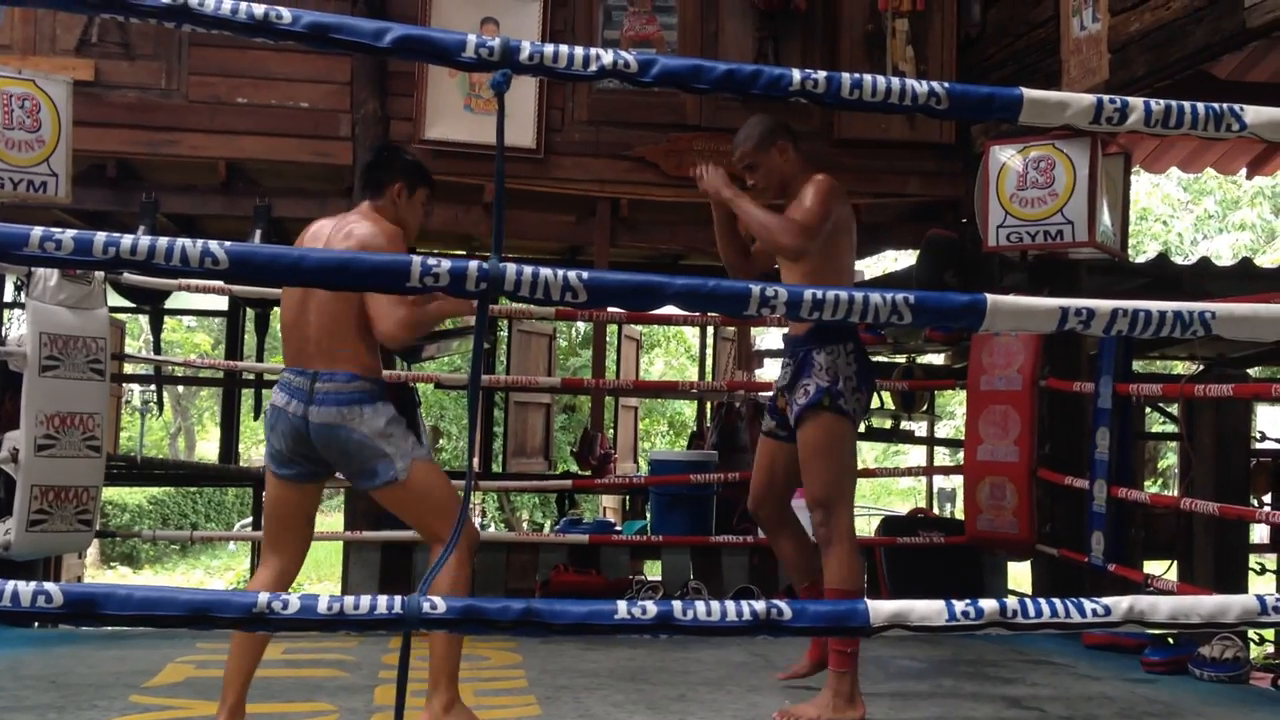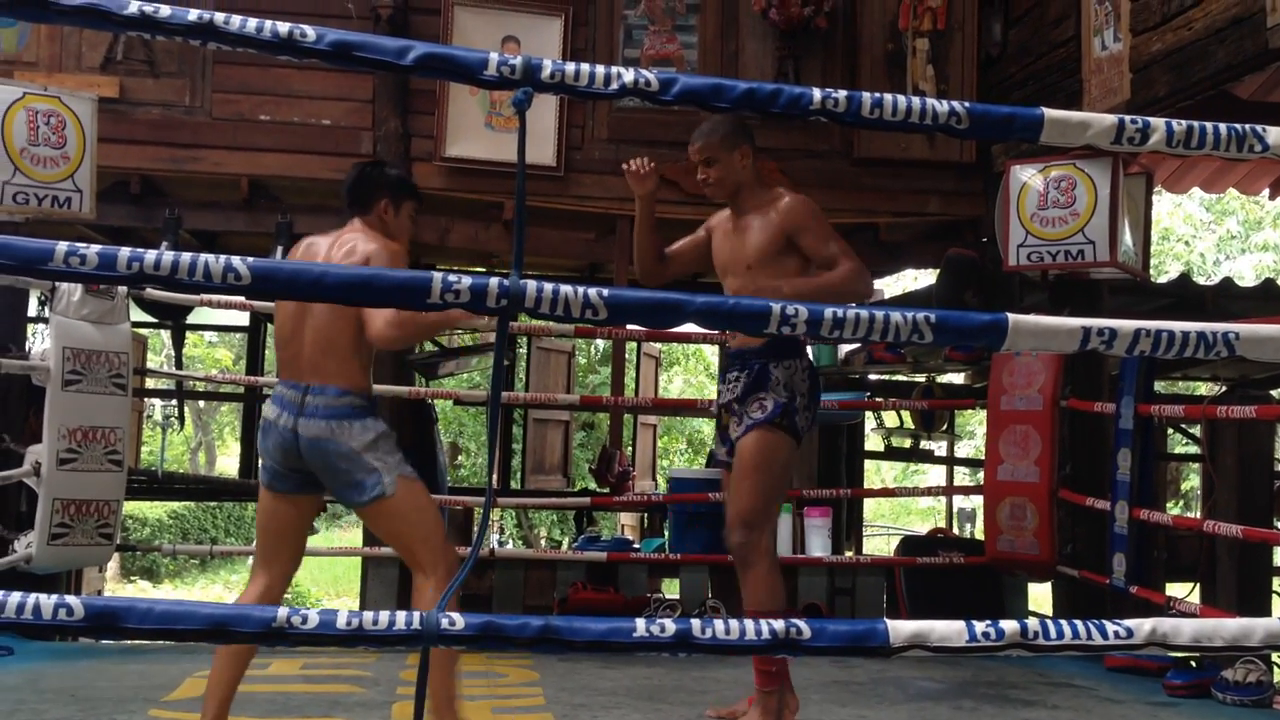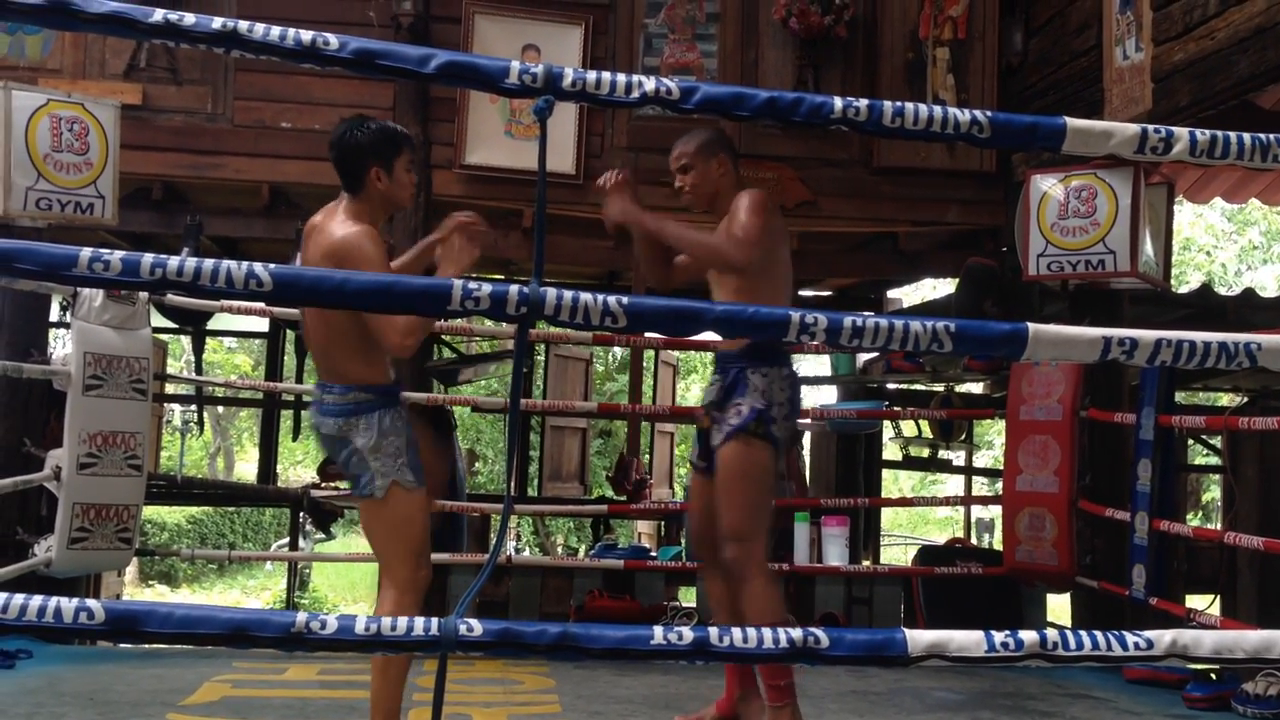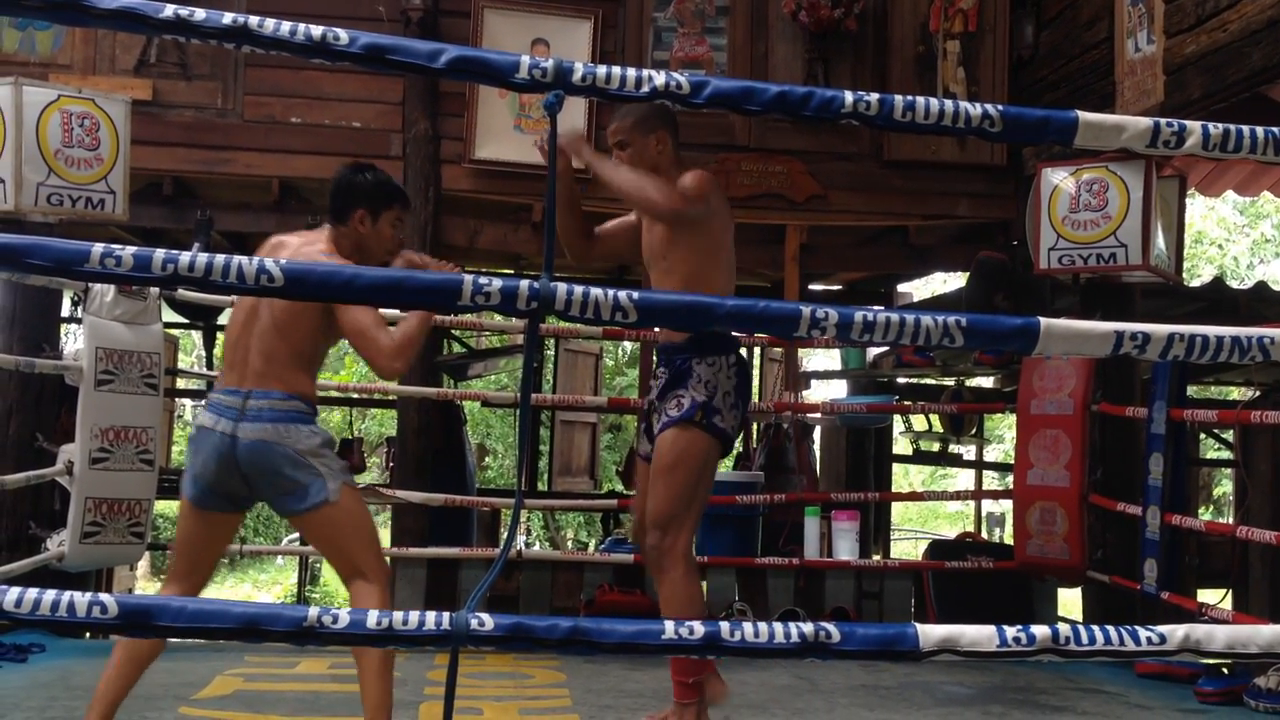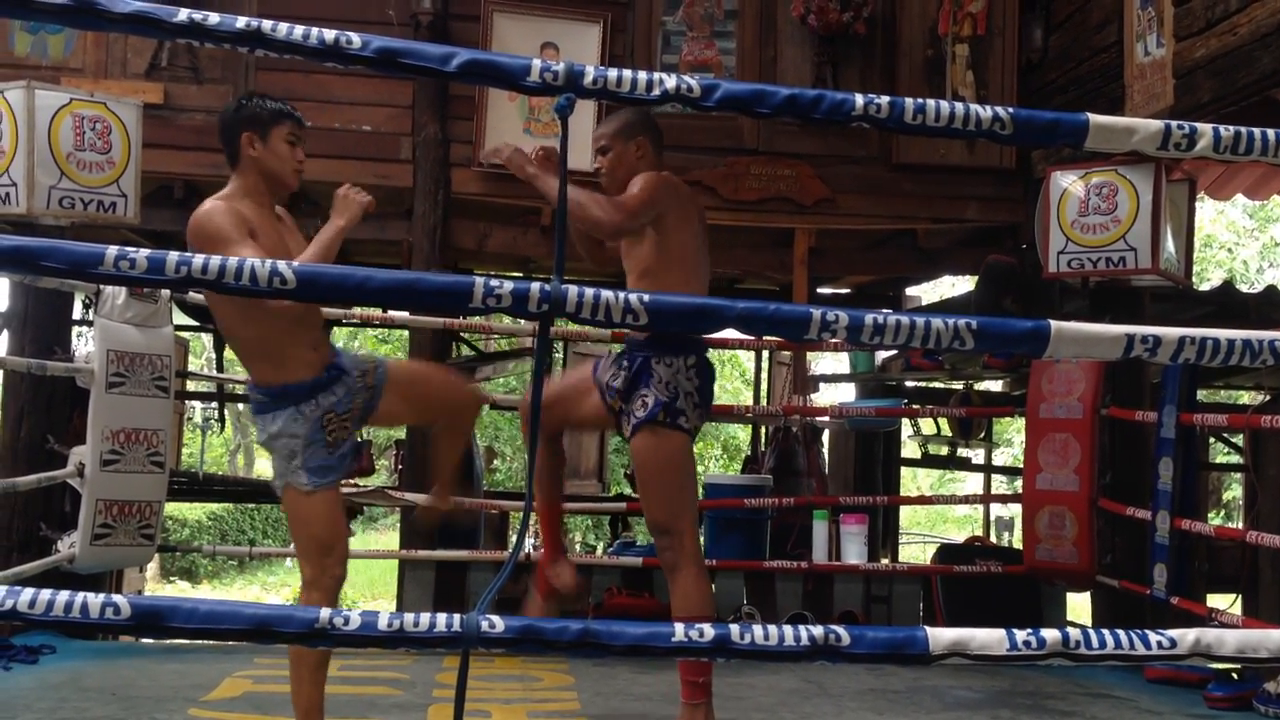
dt=1s
person 1, frame 1
left shoulder: (823, 192)
right shoulder: (792, 207)
left elbow: (795, 242)
right elbow: (745, 270)
left wrist: (732, 195)
right wrist: (720, 205)
left hip: (829, 360)
right hip: (800, 362)
left knee: (830, 520)
right knee: (765, 504)
right ankle: (826, 636)
person 1, frame 2
left shoulder: (791, 211)
right shoulder: (718, 227)
left elbow: (858, 281)
right elbow: (652, 273)
left wrist: (778, 289)
right wrist: (645, 204)
left hip: (778, 375)
right hip: (734, 377)
left knee: (747, 539)
right knee: (753, 542)
person 1, frame 3
left shoulder: (752, 205)
right shoulder: (729, 223)
left elbow: (741, 258)
right elbow: (663, 275)
left wrist: (642, 218)
right wrist: (635, 214)
left hip: (758, 382)
right hip: (730, 383)
left knee: (744, 553)
right knee: (708, 545)
person 1, frame 4
left shoulder: (697, 188)
right shoulder: (647, 220)
left elbow: (665, 205)
right elbow: (582, 250)
left wrist: (592, 158)
right wrist: (565, 174)
left hip: (705, 372)
right hip: (671, 374)
left knee: (666, 543)
right knee: (650, 537)
person 1, frame 5
left shoulder: (659, 187)
right shoulder: (656, 208)
left elbow: (608, 220)
right elbow: (598, 250)
left wrist: (537, 174)
right wrist: (553, 180)
left hip: (665, 370)
right hip: (636, 365)
left knee: (674, 544)
right knee: (539, 408)
right ankle: (551, 562)
person 2, frame 1
left shoulder: (314, 232)
right shoulder: (382, 235)
right elbow: (392, 331)
left wrist: (417, 293)
right wrist: (445, 306)
left hip: (291, 402)
right hip: (353, 408)
left knee: (277, 563)
right knee: (456, 538)
person 2, frame 2
left shoulder: (303, 248)
right shoulder: (382, 249)
right elbow: (382, 331)
right wrist: (452, 316)
left hip: (282, 415)
right hip: (343, 423)
left knee: (267, 581)
right knee: (438, 567)
person 2, frame 3
left shoulder: (334, 221)
right shoulder: (352, 239)
right elbow: (401, 339)
left wrist: (436, 244)
right wrist: (450, 271)
left hip: (349, 402)
right hip: (364, 415)
left knee: (435, 462)
right knee: (407, 576)
person 2, frame 4
left shoulder: (274, 245)
right shoulder: (340, 273)
right elbow: (391, 360)
left wrist: (393, 274)
left hip: (217, 422)
right hip: (282, 429)
left knee: (178, 587)
right knee: (370, 579)
person 2, frame 5
left shoulder: (279, 216)
right shoulder: (213, 219)
right elbow: (282, 295)
right wrist: (339, 223)
left hip: (342, 375)
right hip: (293, 410)
left knee: (461, 399)
right knee: (325, 576)
left ankle: (440, 504)
